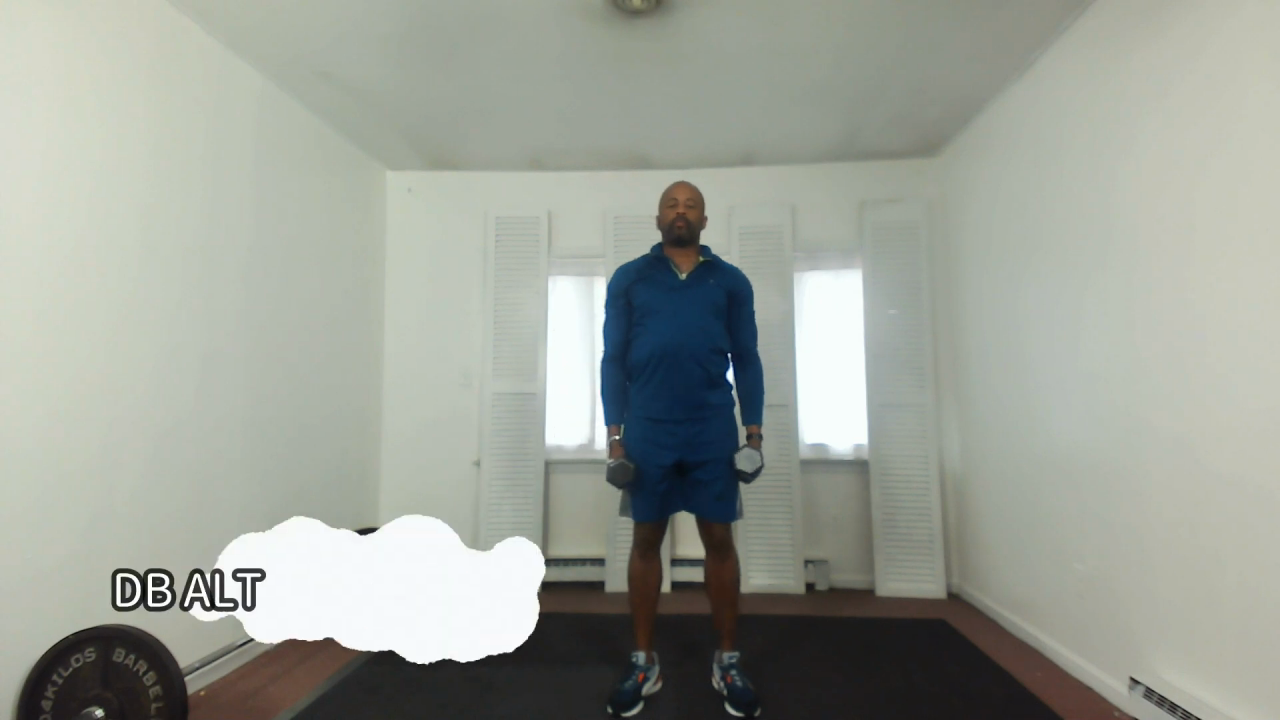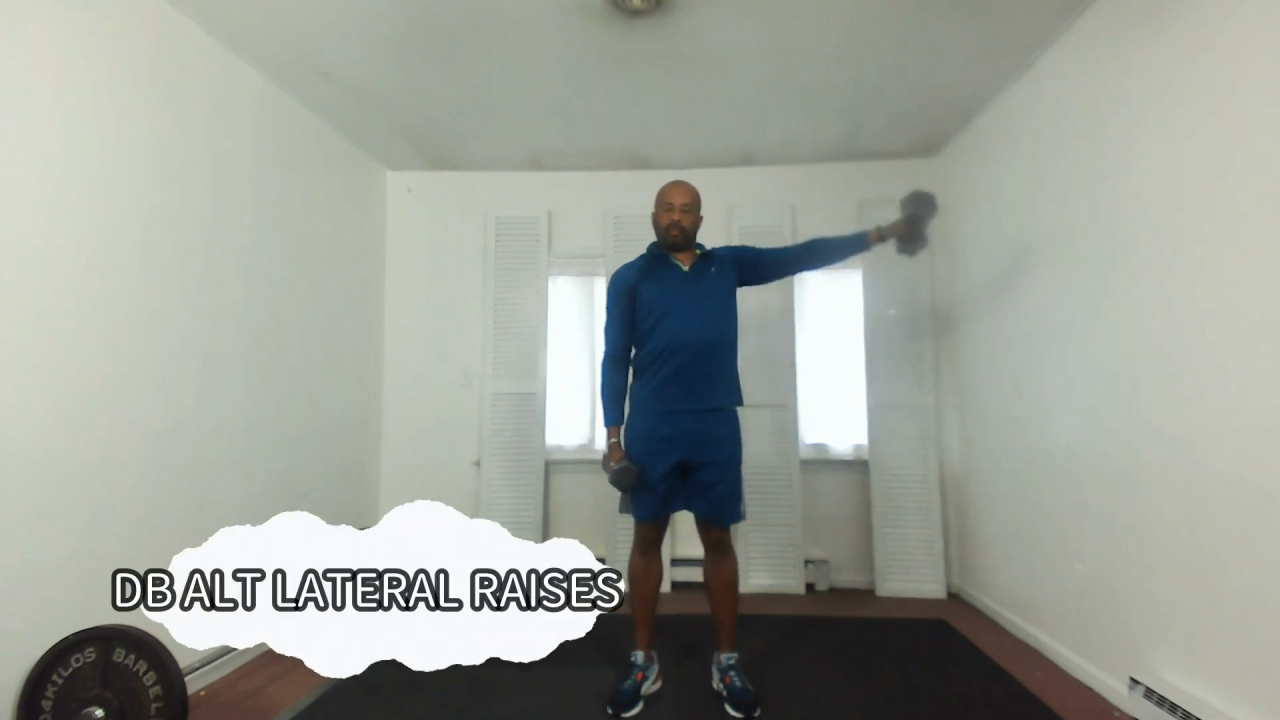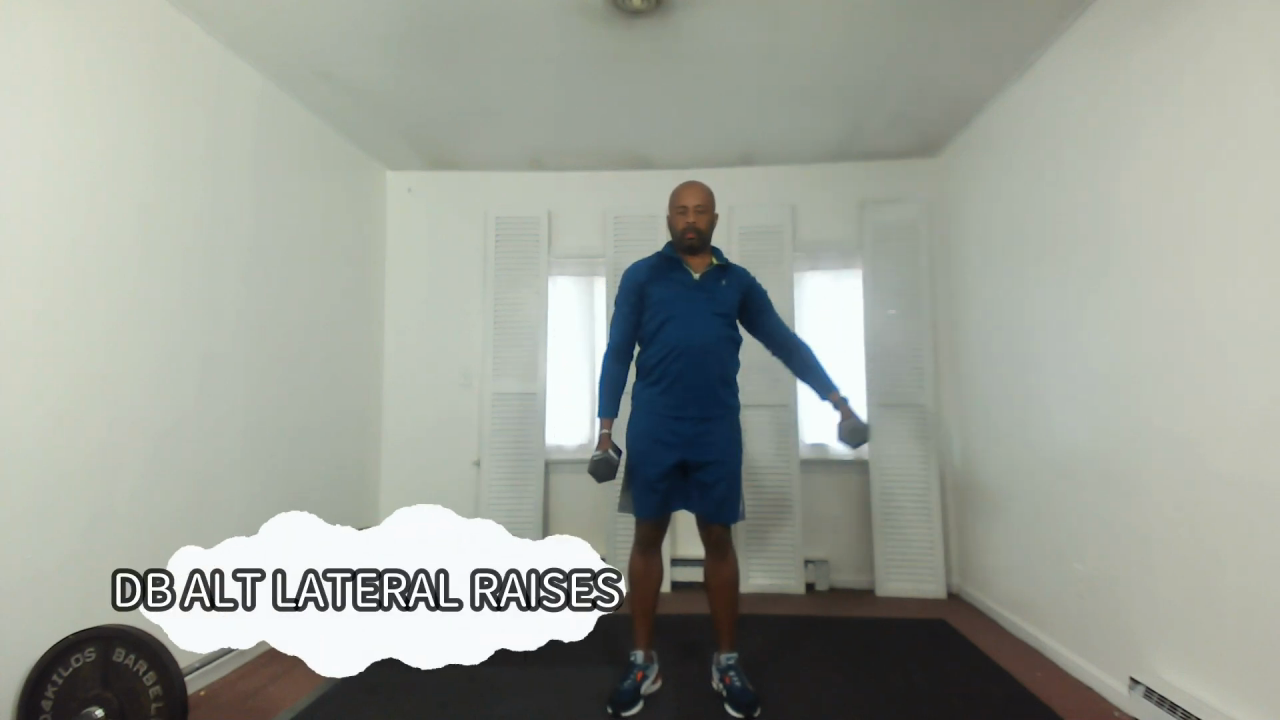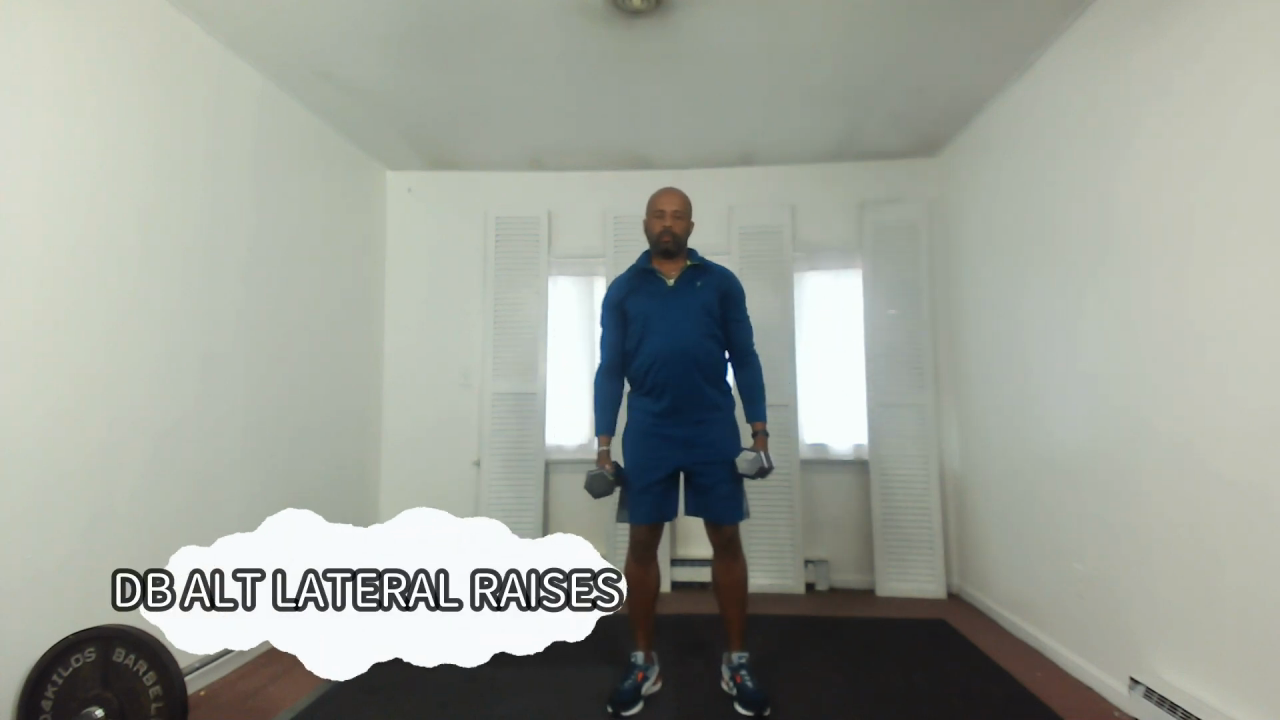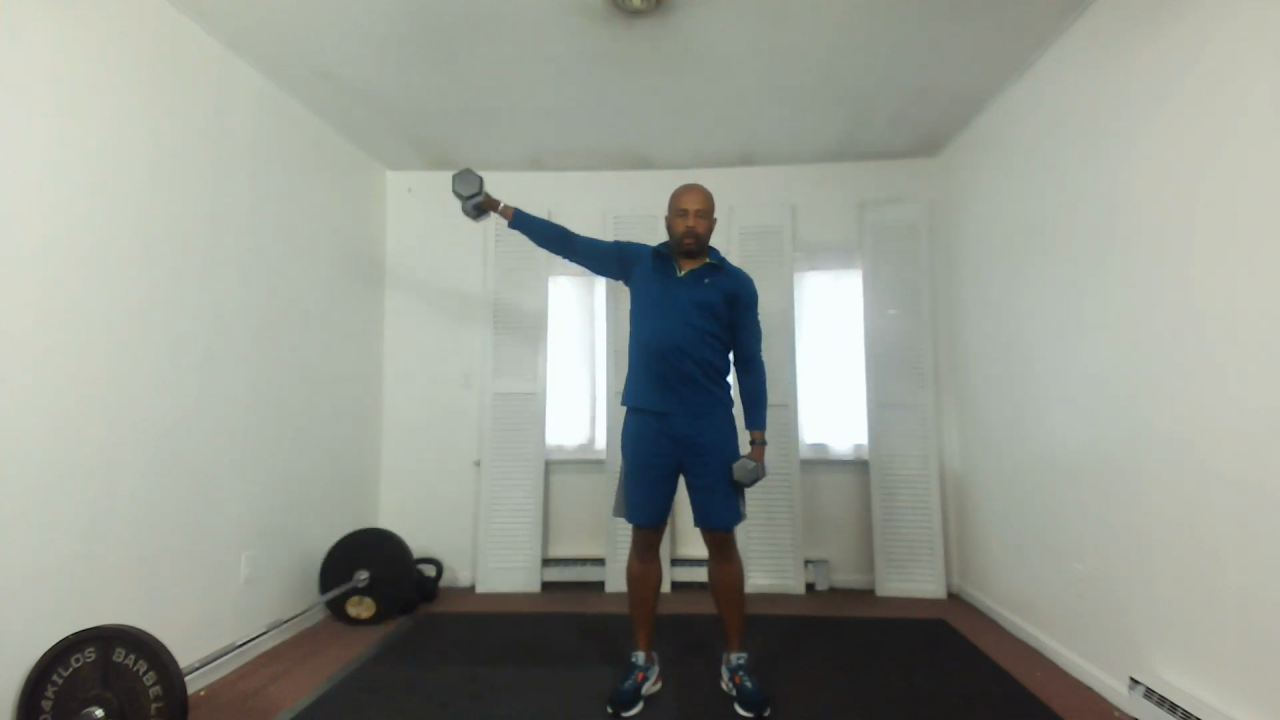
dt=1s
person 1, frame 1
left shoulder: (731, 281)
right shoulder: (629, 279)
left elbow: (747, 361)
right elbow: (614, 359)
left wrist: (753, 429)
right wrist: (615, 432)
left hip: (713, 430)
right hip: (648, 430)
left knee: (718, 540)
right knee: (646, 541)
left ankle: (728, 662)
right ankle: (643, 663)
person 1, frame 2
left shoulder: (729, 265)
right shoulder: (629, 278)
left elbow: (800, 256)
right elbow: (615, 359)
left wrist: (878, 234)
right wrist: (613, 435)
left hip: (715, 426)
right hip: (651, 428)
left knee: (717, 540)
right knee: (647, 538)
left ankle: (727, 663)
right ankle: (643, 663)
person 1, frame 3
left shoulder: (738, 281)
right shoulder: (641, 276)
left elbow: (783, 342)
right elbow: (618, 352)
left wrist: (833, 396)
right wrist: (606, 424)
left hip: (717, 431)
right hip: (654, 428)
left knee: (718, 540)
right knee: (648, 537)
left ankle: (726, 663)
right ankle: (641, 661)
person 1, frame 4
left shoulder: (721, 282)
right shoulder: (622, 290)
left elbow: (744, 358)
right elbow: (611, 368)
left wrist: (759, 428)
right wrist: (603, 440)
left hip: (713, 430)
right hip: (648, 432)
left knee: (725, 540)
right knee: (642, 542)
left ankle: (736, 663)
right ankle: (642, 662)
person 1, frame 5
left shoulder: (735, 283)
right shoulder: (638, 263)
left elbow: (749, 363)
right elbow: (571, 243)
left wrist: (757, 435)
right wrist: (505, 211)
left hip: (711, 427)
right hip: (647, 423)
left knee: (720, 540)
right knee: (644, 539)
left ankle: (736, 663)
right ankle: (642, 663)
